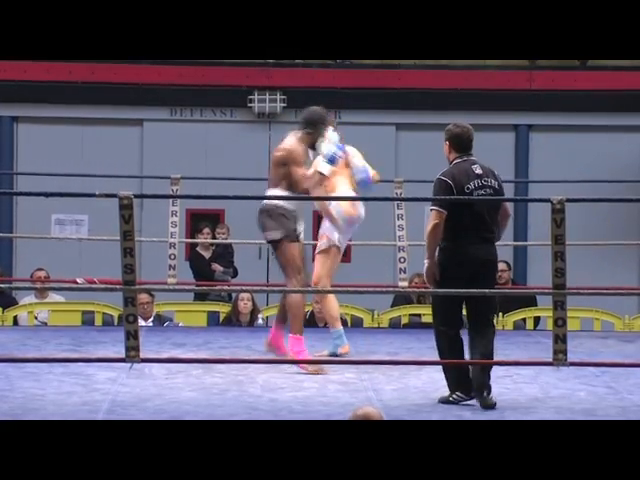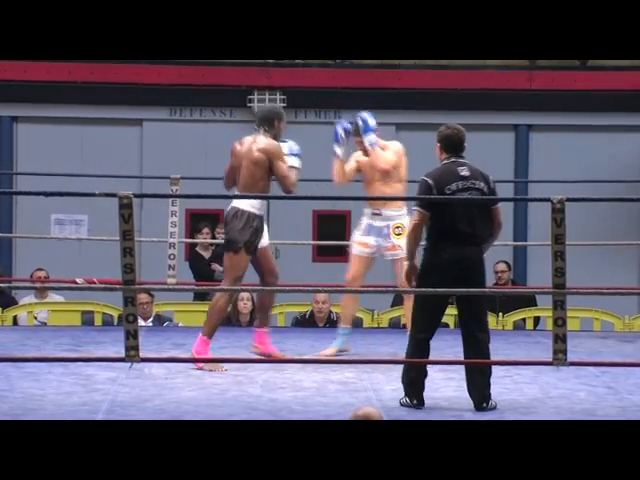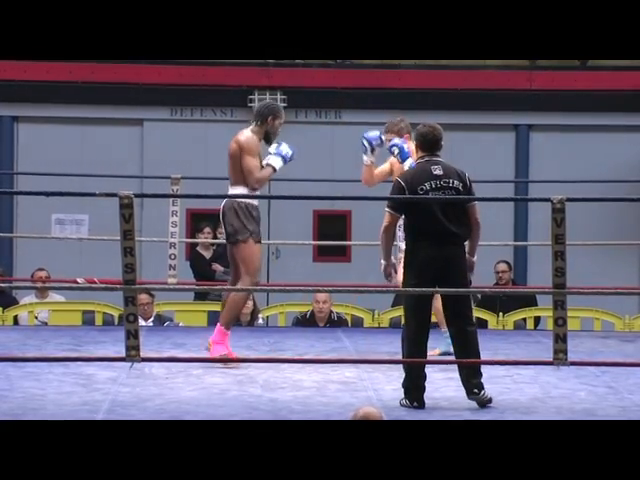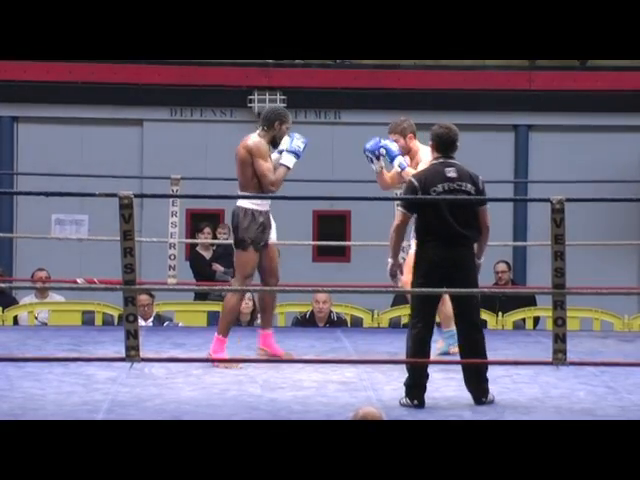
dt=0.4s
person 1, frame 1
left shoulder: (448, 178)
right shoulder: (491, 175)
left elbow: (436, 224)
right elbow: (505, 215)
left wrist: (430, 261)
left hip: (457, 257)
right hip: (486, 256)
left knee: (446, 324)
right knee: (482, 325)
left ankle: (461, 387)
right ankle: (482, 389)
person 1, frame 2
left shoulder: (433, 179)
right shoulder: (483, 178)
left elbow: (417, 224)
right elbow: (497, 223)
left wrist: (410, 261)
left hip: (440, 259)
right hip: (472, 259)
left knee: (422, 329)
right knee: (476, 330)
left ankle: (413, 393)
right ankle: (482, 397)
person 1, frame 3
left shoulder: (406, 179)
right shoulder: (460, 176)
left elbow: (389, 225)
right elbow: (475, 221)
left wrist: (386, 259)
right wrist: (471, 255)
left hip: (420, 257)
right hip: (454, 256)
left knee: (416, 328)
right knee: (463, 324)
left ankle: (414, 394)
right ankle: (475, 387)
person 1, frame 4
left shoulder: (420, 179)
right shoulder: (472, 179)
left elbow: (400, 224)
right elbow: (484, 225)
left wrist: (393, 257)
right wrist: (477, 257)
left hip: (430, 258)
right hip: (463, 258)
left knee: (420, 327)
right knee: (471, 326)
left ankle: (415, 393)
right ankle: (480, 391)
person 2, frame 1
left shoulder: (294, 141)
right shoulder: (295, 149)
right elbow: (304, 187)
left hip: (286, 214)
right hip: (278, 213)
left knee: (297, 279)
right knee: (297, 280)
left ankle: (276, 337)
right ankle: (298, 351)
person 2, frame 2
left shoulder: (242, 144)
right shoulder: (271, 146)
left elbow: (228, 183)
right elbow: (289, 187)
right wrist: (293, 160)
left hip: (250, 217)
right hip: (244, 217)
left knee: (271, 277)
right knee: (231, 285)
left ankle: (262, 341)
right ankle: (201, 348)
person 2, frame 3
left shoulder: (246, 139)
right shoulder: (248, 140)
right elbow: (256, 182)
left wrist: (271, 157)
right wrist: (278, 160)
left hip: (243, 210)
right hip: (240, 209)
left knee: (239, 280)
right knee: (250, 279)
left ankle: (222, 342)
right ankle: (218, 339)
person 2, frame 4
left shoulder: (256, 144)
right shoulder: (256, 144)
right elbow: (271, 184)
left wrist: (280, 153)
right wrist: (290, 157)
left hip: (261, 215)
right hip: (250, 216)
left knee: (271, 279)
right knee: (242, 283)
left ankle: (267, 342)
right ankle: (218, 347)
person 3, frame 1
left shoulder: (348, 153)
right shoulder: (317, 162)
left elbow: (372, 176)
right elbow: (308, 185)
left wrist: (363, 171)
right wrist: (323, 163)
left hip: (346, 206)
right hip: (329, 221)
right knee: (319, 283)
right ankle: (339, 343)
person 3, frame 2
left shoulder: (394, 148)
right shoulder: (360, 157)
left elbow: (383, 164)
right elbow: (340, 179)
left wrist: (370, 137)
right wrist: (339, 147)
left hip: (395, 222)
right hip: (370, 221)
left knee: (405, 286)
right knee: (352, 282)
right ankle: (342, 340)
person 3, frame 3
right shoulder: (396, 159)
right elbow: (369, 181)
left wrist: (407, 162)
right wrist: (369, 154)
left knee: (404, 279)
right ankle: (448, 342)
person 3, frame 4
left shoulder: (427, 154)
right shoulder: (407, 159)
right elbow: (385, 184)
left wrist: (397, 160)
right wrist: (377, 159)
left knee: (412, 281)
right ankle: (450, 341)
